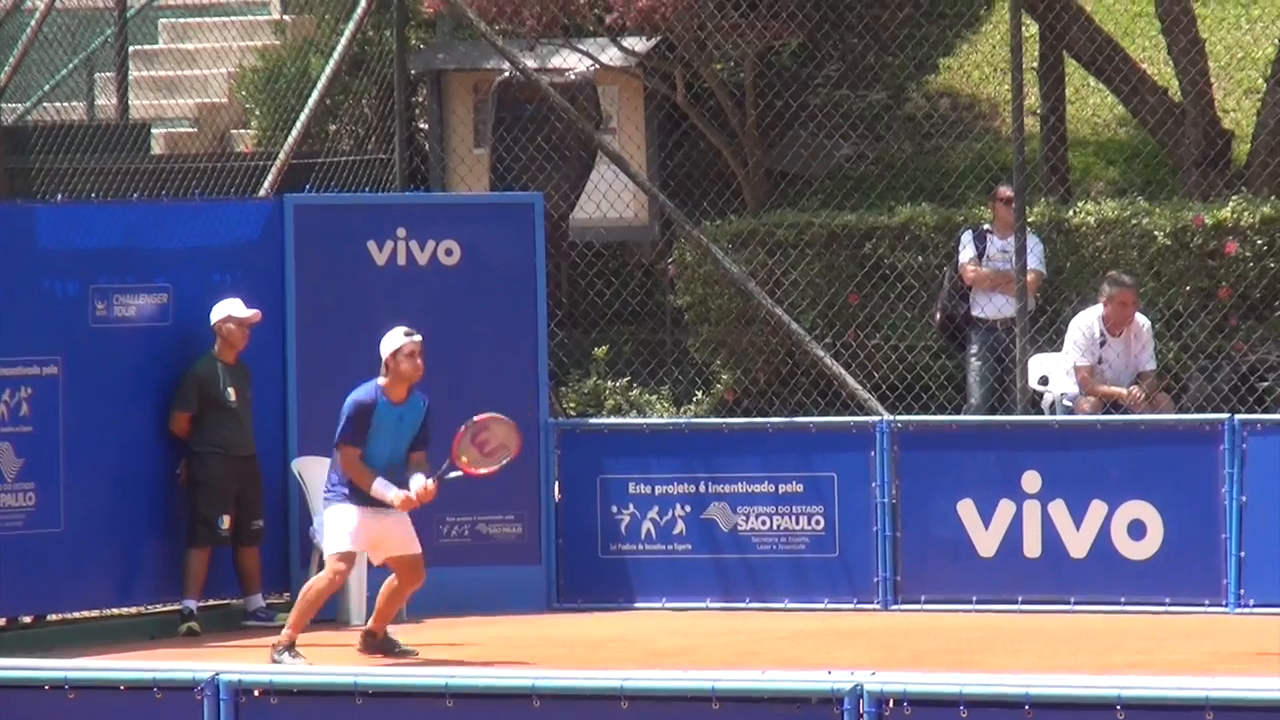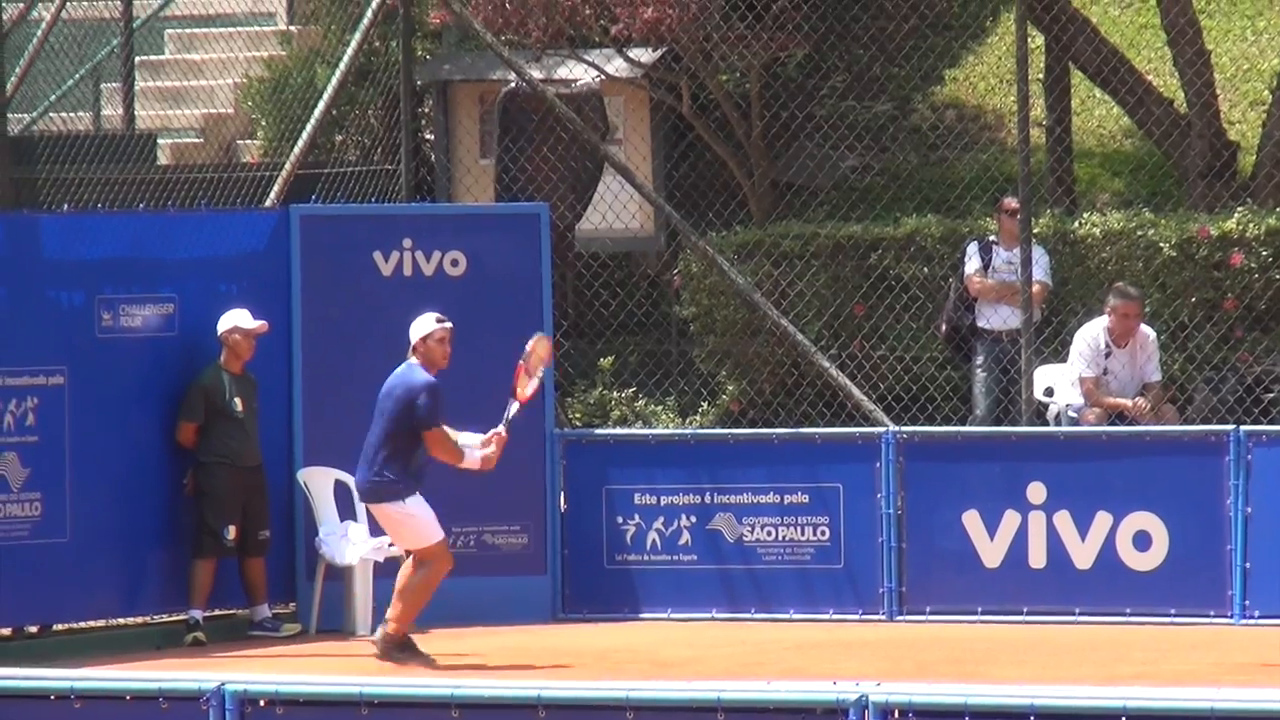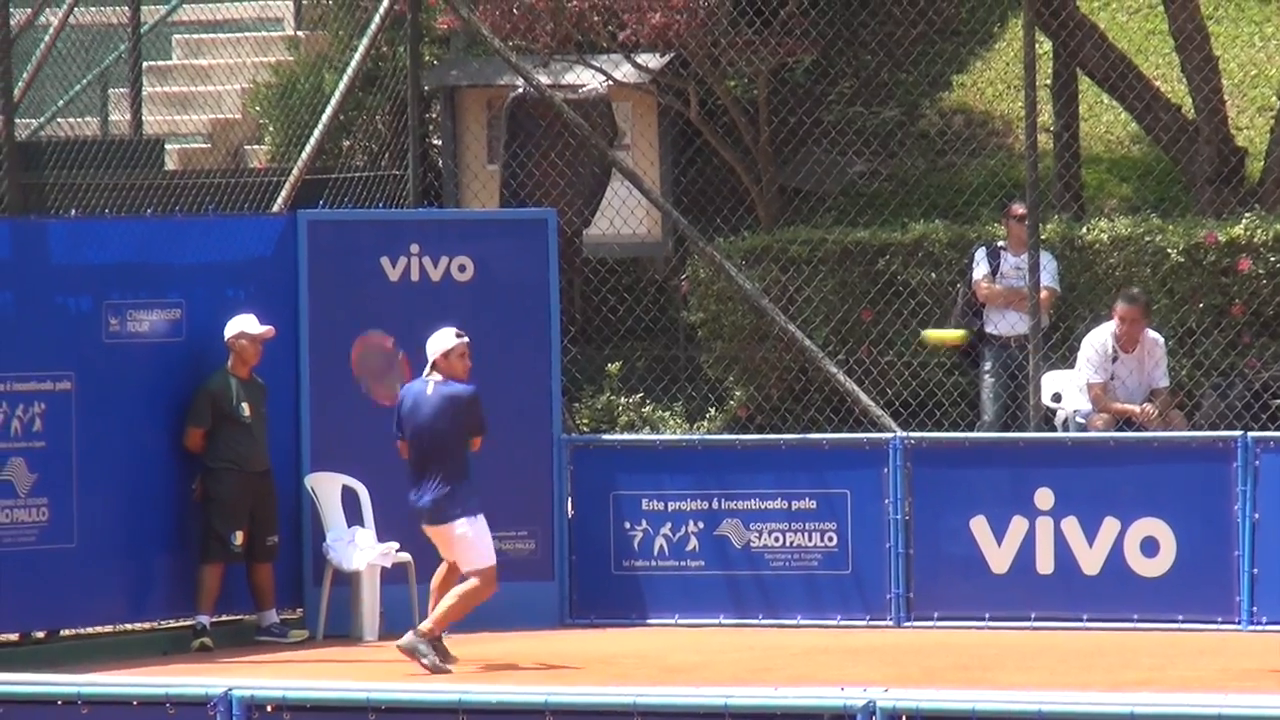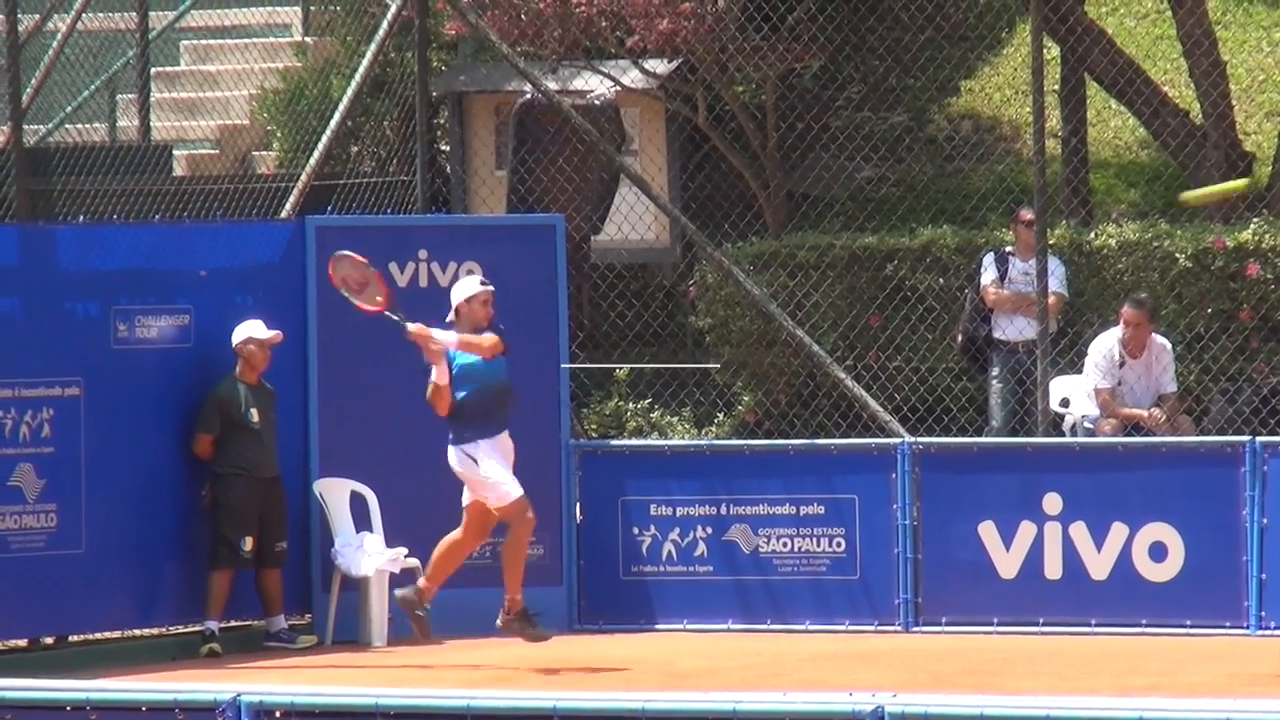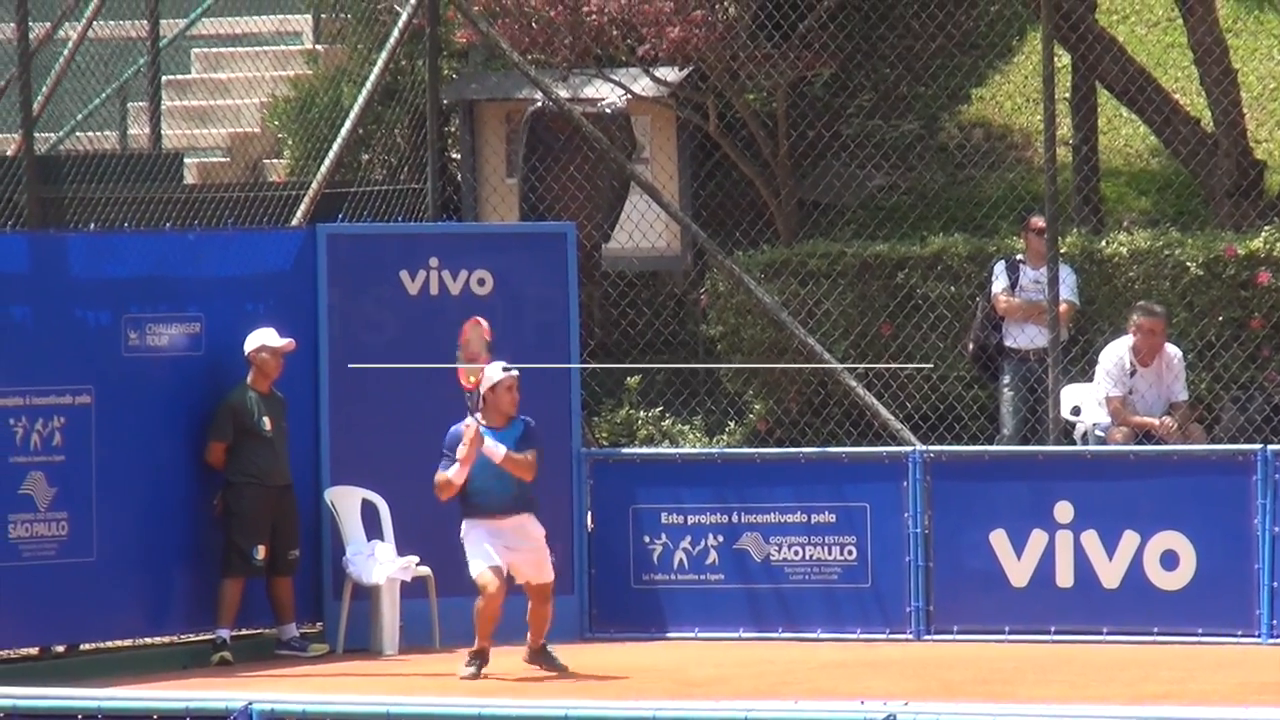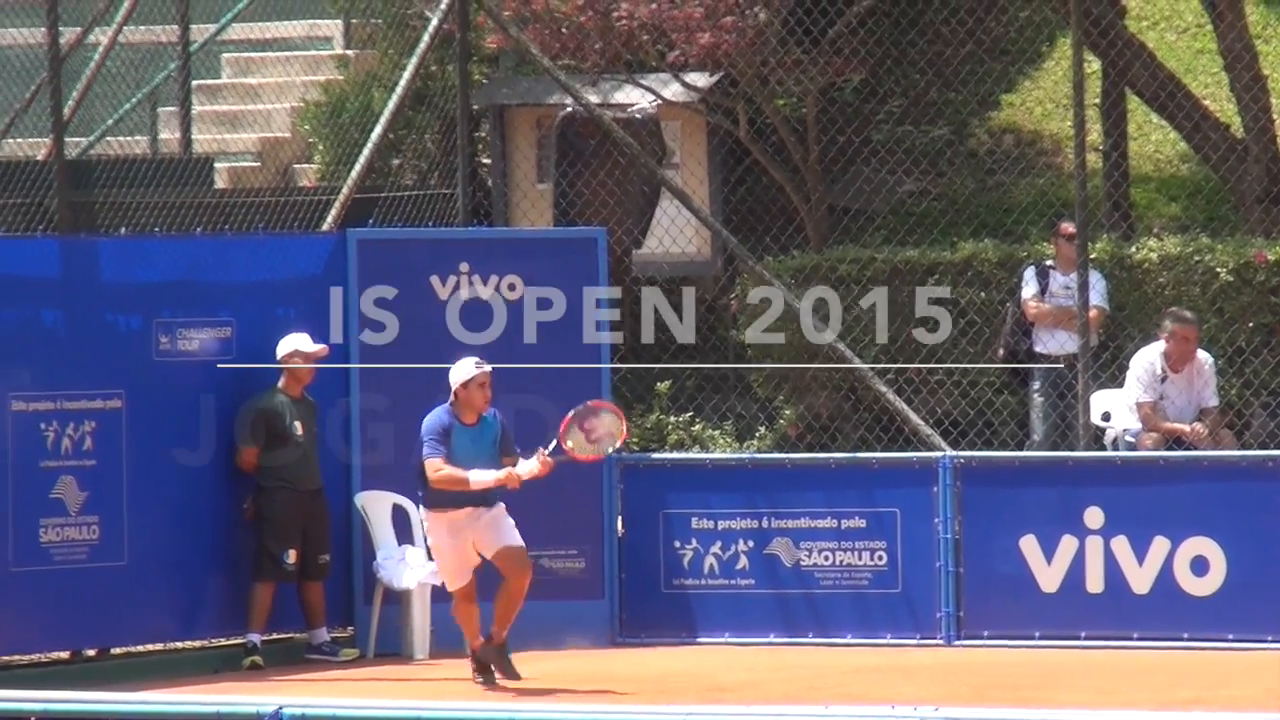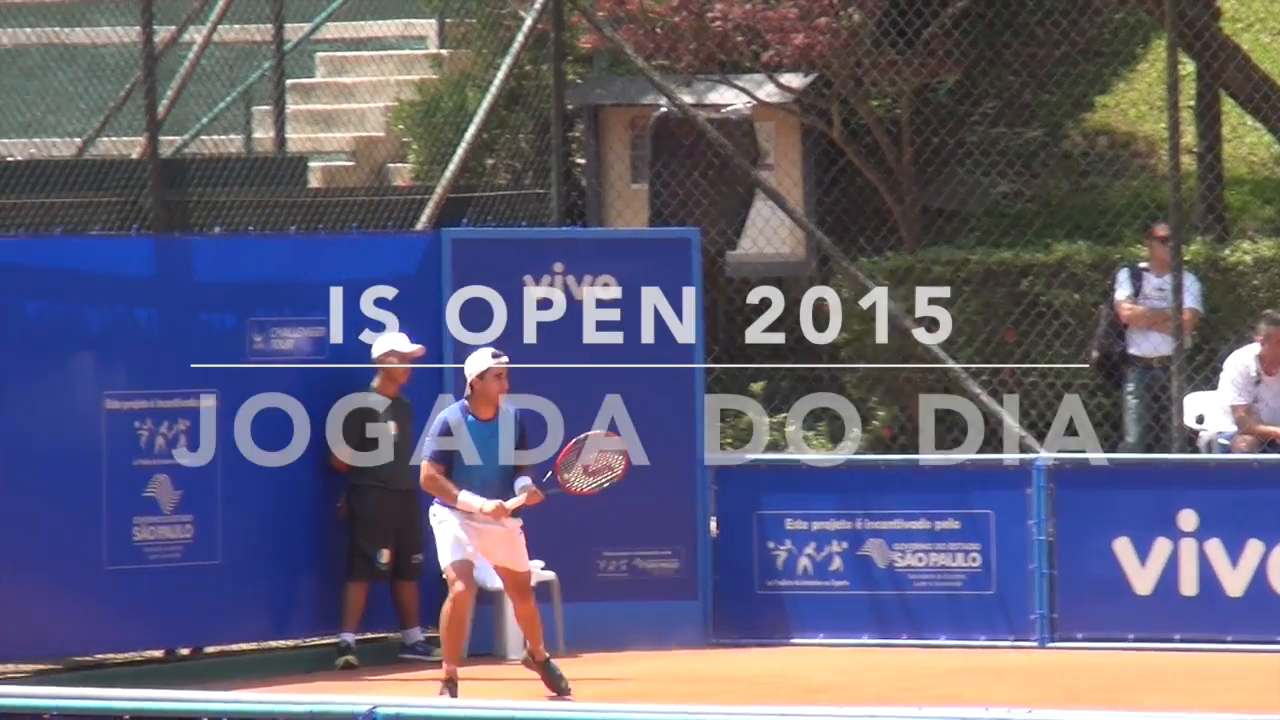
dt=0.3s
person 1, frame 1
left shoulder: (420, 404)
right shoulder: (363, 401)
left elbow: (415, 460)
right elbow: (347, 463)
left wrist: (419, 484)
right wrist: (393, 496)
left hip: (385, 505)
right hip: (347, 498)
left knee: (412, 572)
right knee: (337, 569)
left ankle: (374, 633)
right ankle: (284, 643)
person 1, frame 2
left shoulder: (409, 377)
right shoulder: (424, 383)
left elbow: (438, 433)
right elbow: (437, 445)
left wrist: (481, 440)
right wrist: (476, 459)
left hip: (380, 483)
right hip: (390, 487)
left knee: (424, 557)
right knee: (438, 560)
left ankle: (398, 635)
right ankle: (391, 635)
person 1, frame 3
left shoulder: (408, 394)
right shoulder: (465, 396)
left elbow: (405, 452)
right elbow: (474, 444)
left hip: (424, 500)
right hip: (455, 504)
left knee: (456, 563)
right knee: (483, 581)
left ankle: (428, 639)
right ankle: (422, 635)
person 1, frame 4
left shoulder: (490, 332)
right shoulder: (439, 346)
left elbow: (492, 346)
right elbow: (441, 407)
left wrist: (438, 335)
right wrist: (438, 363)
left hip: (496, 442)
right hip: (473, 447)
left knee: (474, 530)
right knee: (523, 518)
left ankle: (420, 593)
right ankle: (513, 611)
person 1, frame 5
left shoulder: (525, 427)
right shoulder: (459, 433)
left elbow: (528, 470)
right elbow: (442, 491)
left wrist: (489, 446)
right wrist: (463, 462)
left hip: (522, 525)
right hip: (480, 526)
left knee: (543, 595)
right knee: (493, 591)
left ankle: (536, 647)
right ankle: (479, 651)
person 1, frame 6
left shoulder: (494, 420)
right shoulder: (438, 423)
left elbow: (512, 467)
right elbow: (437, 475)
left wrist: (530, 467)
right wrist: (491, 476)
left hip: (487, 510)
right hip: (446, 517)
left knee: (520, 570)
right knee: (465, 595)
left ankle: (497, 641)
right ankle: (478, 650)
person 1, frame 7
left shoulder: (512, 417)
right shoulder: (449, 421)
left elbow: (519, 465)
right elbow: (429, 479)
left wrist: (526, 488)
right wrist: (479, 504)
left hip: (498, 516)
right hip: (455, 514)
left knee: (523, 592)
right knee: (463, 588)
left ankle: (538, 656)
right ankle: (450, 678)
person 2, frame 1
left shoulder: (243, 371)
right shoulder: (202, 371)
right elbow: (178, 423)
left wrist: (238, 444)
right wrist: (206, 443)
left hip: (246, 462)
right hip: (213, 466)
left knee: (249, 537)
right knee: (203, 537)
left ankle: (255, 607)
right ankle: (189, 611)
person 2, frame 2
left shoulder: (250, 381)
right shoulder: (208, 381)
right elbow: (185, 434)
left wrist: (243, 454)
right wrist: (213, 452)
left hip: (252, 473)
right hip: (219, 477)
left knee: (255, 547)
right knee: (210, 547)
left ankle: (261, 617)
right ankle: (195, 620)
person 2, frame 3
left shoulder: (259, 386)
right shoulder: (215, 387)
right elbow: (192, 439)
left wrist: (248, 459)
right wrist: (220, 457)
left hip: (261, 478)
right hip: (227, 482)
left knee: (263, 553)
right knee: (217, 553)
left ankle: (269, 623)
right ankle: (202, 626)
person 2, frame 4
left shoulder: (267, 392)
right shoulder: (224, 393)
right elbow: (202, 446)
left wrist: (263, 466)
right wrist: (230, 464)
left hip: (270, 484)
right hip: (236, 488)
left knee: (271, 559)
right knee: (226, 559)
left ankle: (277, 628)
right ankle: (210, 631)
person 2, frame 5
left shoulder: (278, 400)
right shoulder: (236, 401)
right elbow: (214, 454)
left wrist: (273, 474)
right wrist: (242, 472)
left hip: (282, 492)
right hip: (248, 496)
left knee: (283, 567)
right knee: (238, 567)
left ankle: (288, 636)
right ankle: (222, 640)
person 2, frame 6
left shoulder: (309, 405)
right shoulder: (267, 405)
right elbow: (246, 458)
left wrist: (307, 479)
right wrist: (275, 478)
left hip: (312, 496)
right hip: (279, 500)
left knee: (314, 572)
right knee: (269, 571)
left ankle: (318, 640)
right ankle: (253, 644)
person 2, frame 7
left shoulder: (404, 404)
right shoulder: (363, 405)
right elbow: (340, 458)
left wrist: (402, 480)
right wrist: (368, 475)
left hip: (404, 497)
right hip: (372, 499)
left knee: (408, 570)
right knee: (362, 570)
left ankle: (413, 640)
right ankle: (347, 643)
person 3, frame 1
left shoulder: (1031, 241)
right shoulder: (972, 237)
left elbow: (1030, 285)
right elbow: (970, 275)
left wrist: (988, 278)
right wrist: (1012, 274)
right hip: (983, 330)
left knee: (1017, 401)
right knee: (977, 402)
person 3, frame 2
left shoulder: (1037, 253)
right shoulder: (978, 248)
left elbow: (1036, 297)
right elbow: (975, 286)
left wrist: (993, 290)
right wrist: (1018, 286)
right hip: (988, 341)
left knee: (1022, 412)
right knee: (983, 413)
person 3, frame 3
left shoulder: (1045, 258)
right shoulder: (986, 254)
left elbow: (1044, 302)
right elbow: (983, 292)
left wrist: (1000, 295)
right wrist: (1026, 292)
right hip: (996, 346)
right knee: (990, 419)
person 3, frame 4
left shoulder: (1053, 264)
right shoulder: (994, 259)
left elbow: (1051, 308)
right elbow: (991, 297)
left wrist: (1009, 301)
right wrist: (1034, 297)
left hip: (1040, 351)
right hip: (1004, 352)
left knee: (1039, 423)
right knee: (998, 424)
person 3, frame 5
left shoulder: (1064, 272)
right shoulder: (1005, 268)
left elbow: (1063, 316)
right elbow: (1002, 305)
left wrist: (1020, 310)
right wrist: (1045, 306)
left hip: (1051, 360)
right hip: (1015, 360)
left knee: (1050, 432)
right knee: (1010, 433)
person 3, frame 6
left shoulder: (1094, 277)
right shoulder: (1035, 273)
left elbow: (1093, 322)
right elbow: (1032, 311)
left wrist: (1049, 315)
right wrist: (1075, 311)
right hip: (1045, 366)
right knee: (1039, 438)
person 3, frame 7
left shoulder: (1188, 280)
right shoulder: (1129, 275)
left elbow: (1186, 324)
right elbow: (1126, 313)
left wrist: (1143, 317)
right wrist: (1168, 313)
right hip: (1139, 368)
right knee: (1133, 440)
